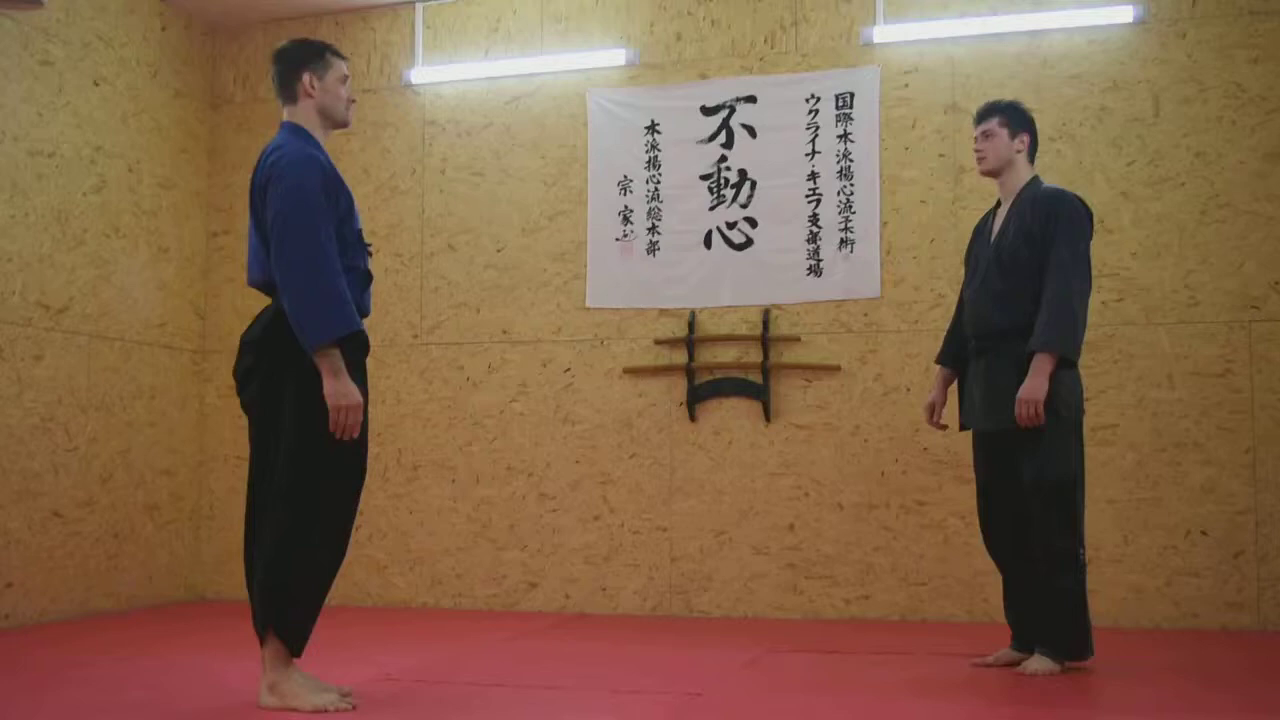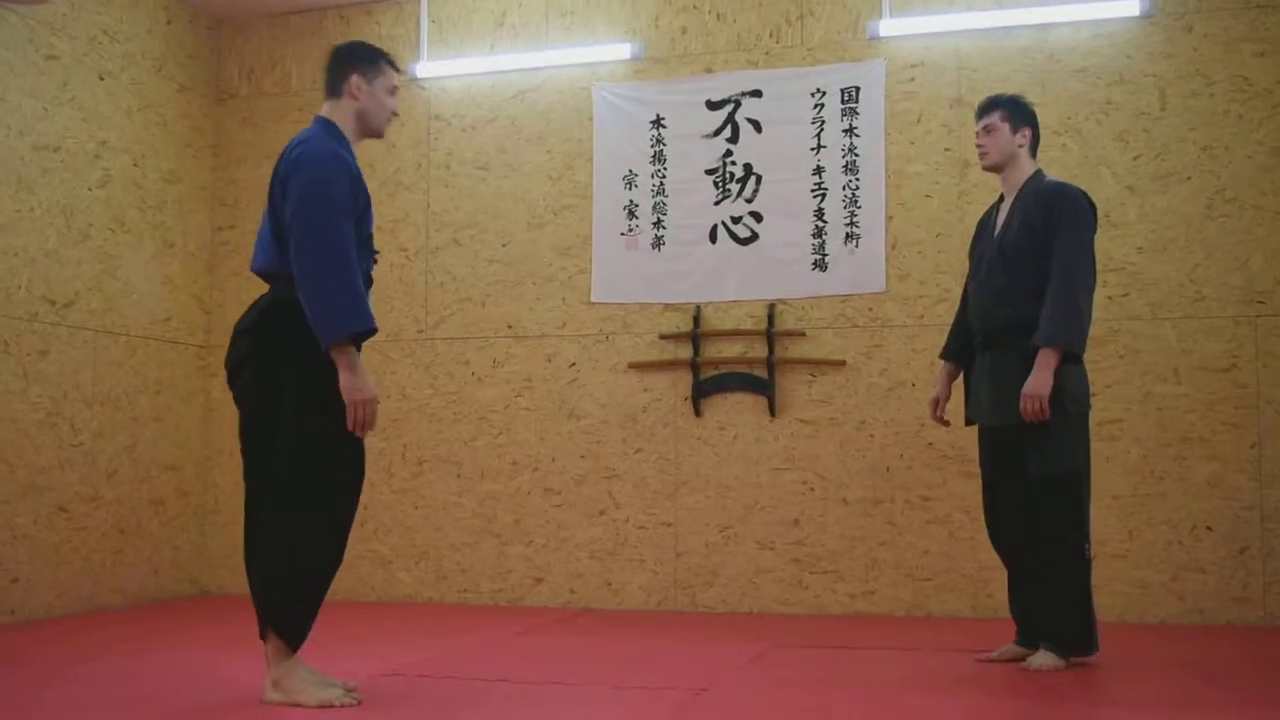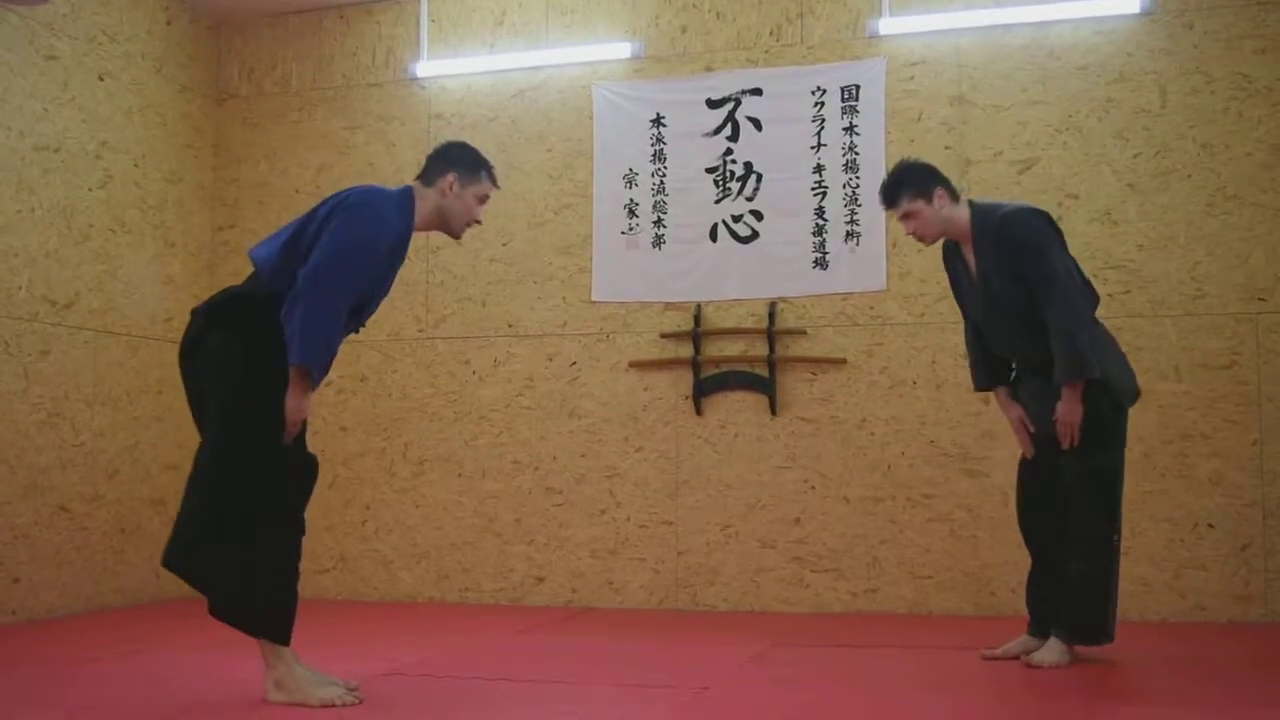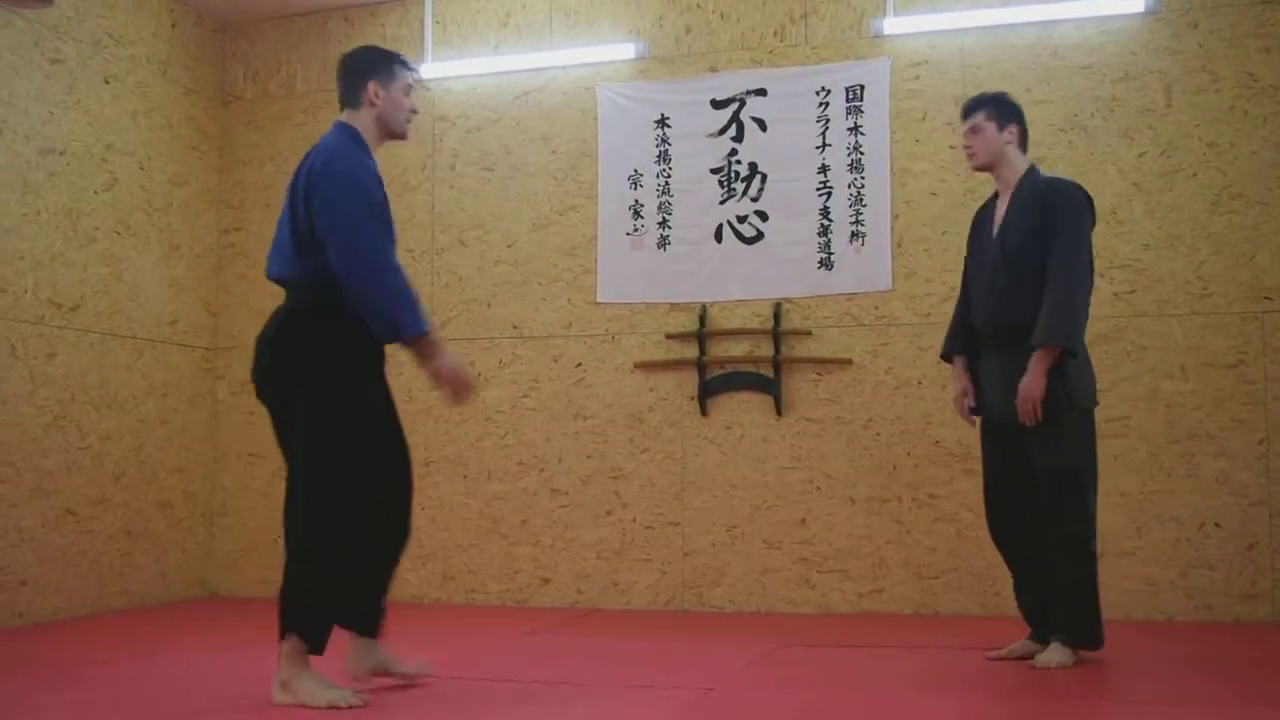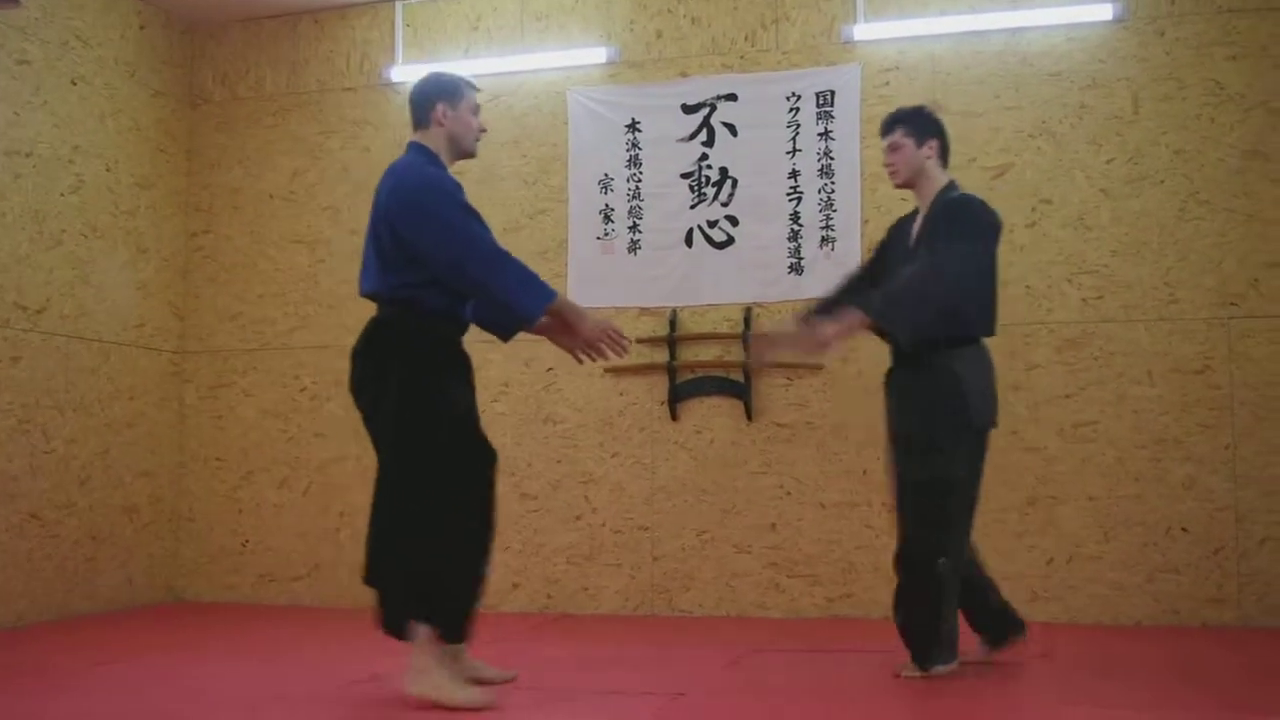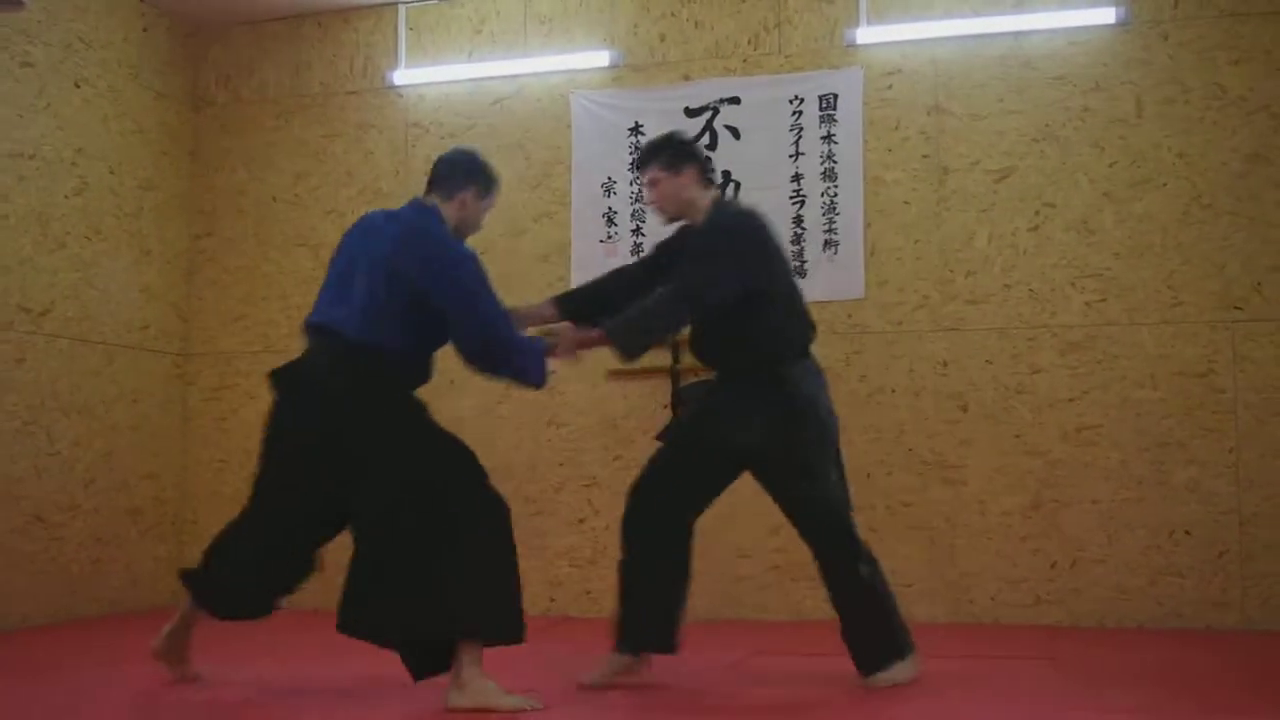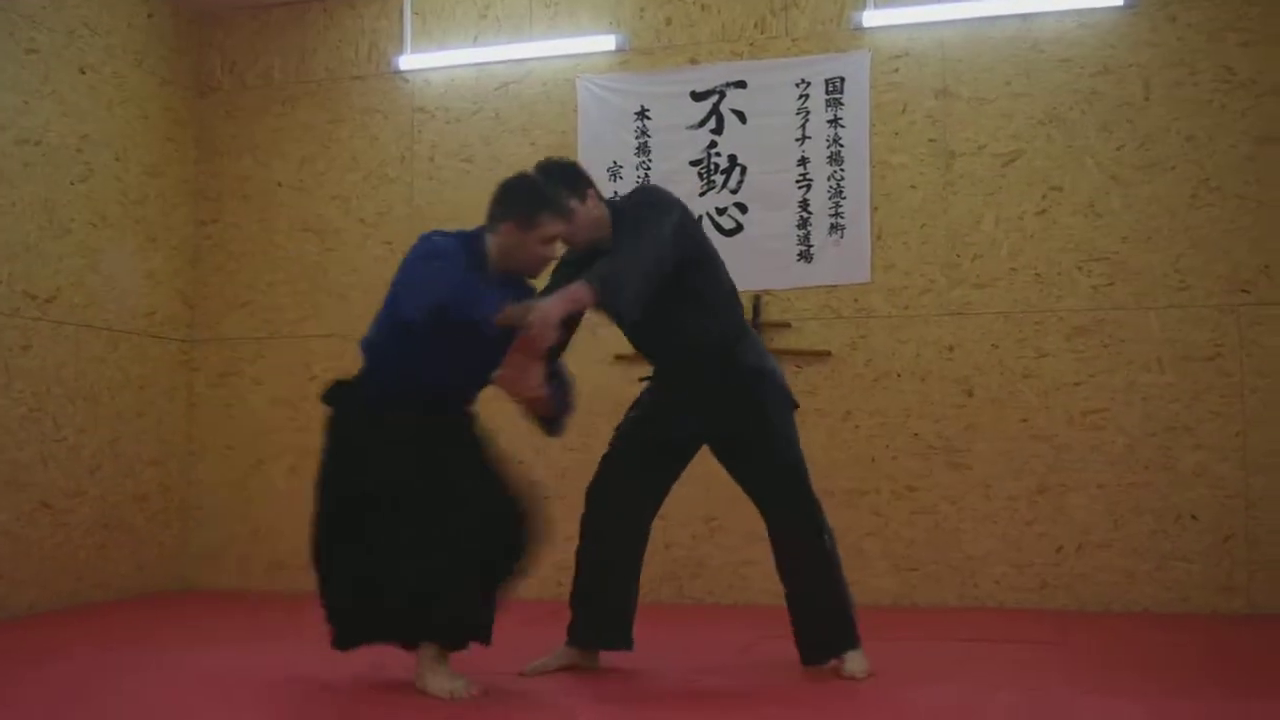
dt=0.7s
person 1, frame 1
left shoulder: (298, 161)
right shoulder: (297, 162)
right elbow: (306, 277)
right wrist: (336, 372)
left hip: (300, 357)
right hip: (307, 360)
left knee: (296, 511)
right knee: (303, 511)
left ankle: (282, 668)
right ankle: (279, 676)
person 1, frame 2
left shoulder: (319, 155)
right shoulder: (322, 157)
right elbow: (324, 271)
left wrist: (338, 362)
right wrist: (350, 366)
left hip: (293, 348)
right hip: (295, 352)
left knee: (303, 504)
right knee: (303, 505)
left ankle: (285, 663)
right ankle: (282, 671)
person 1, frame 3
left shoulder: (386, 221)
right shoulder: (376, 213)
right elbow: (318, 298)
left wrist: (297, 384)
right wrist: (299, 388)
left hip: (256, 349)
right hip: (241, 346)
left knee: (275, 500)
right knee: (260, 501)
left ankle: (284, 662)
right ankle: (281, 671)
person 1, frame 4
left shoulder: (344, 161)
right shoulder: (339, 163)
left elbow: (361, 269)
right elbow: (368, 269)
left wrist: (415, 346)
right wrist: (431, 350)
left hip: (332, 348)
right hip: (317, 350)
left knee: (375, 496)
right knee: (331, 505)
left ankle: (366, 647)
right ankle: (293, 671)
person 1, frame 5
left shoulder: (420, 182)
right shoulder: (419, 183)
left elbow: (462, 280)
right elbow: (483, 264)
left wrist: (544, 327)
right wrist: (571, 314)
left hip: (418, 356)
right hip: (409, 359)
left knee: (430, 503)
right knee: (447, 500)
left ankle: (445, 655)
right ankle: (426, 663)
person 1, frame 6
left shoulder: (371, 229)
right shoulder: (446, 259)
right elbow: (494, 347)
right wrist: (539, 355)
left hip: (315, 384)
right hip: (361, 400)
left knee: (279, 521)
right knee: (466, 514)
left ankle: (178, 635)
right ankle: (469, 679)
person 1, frame 7
left shoulder: (521, 298)
right shoulder: (435, 256)
left elbow: (552, 401)
right elbow: (434, 303)
left wrist: (539, 392)
left hip: (438, 417)
right hip: (377, 414)
left knee: (496, 524)
right ankle: (431, 656)
person 2, frame 1
left shoulder: (1058, 207)
right shoulder: (986, 226)
left elbow: (1066, 297)
left wrist: (1039, 374)
right wrist: (944, 379)
left hip: (1038, 388)
right hip: (990, 391)
left knee: (1050, 518)
right knee: (1003, 520)
left ankle: (1060, 643)
right ankle: (1026, 635)
person 2, frame 2
left shoulder: (1061, 201)
right shoulder: (990, 220)
left elbow: (1070, 291)
left wrist: (1044, 369)
right wrist: (947, 375)
left hip: (1044, 382)
right hip: (996, 385)
left knee: (1056, 514)
right knee: (1008, 515)
left ankle: (1066, 639)
right ankle: (1032, 632)
person 2, frame 3
left shoulder: (1018, 227)
right shoulder: (955, 254)
left elbow: (1068, 312)
right elbow: (980, 332)
left wrist: (1072, 396)
right wrist: (1007, 402)
left hip: (1088, 385)
right hip: (1040, 384)
left knee: (1087, 512)
right knee: (1039, 510)
left ankle: (1070, 631)
right ankle: (1043, 626)
person 2, frame 4
left shoulder: (1059, 198)
right shoulder: (985, 215)
left elbow: (1068, 290)
left wrist: (1038, 367)
right wrist: (962, 370)
left hip: (1051, 377)
right hip: (996, 379)
left knee: (1064, 511)
right knee: (1010, 513)
left ankle: (1070, 635)
right ankle: (1042, 628)
person 2, frame 5
left shoulder: (970, 217)
right shoulder: (906, 228)
left elbow: (928, 283)
right elbow: (866, 284)
left wrist: (843, 323)
right wrist: (802, 326)
left hip: (950, 384)
right hip: (913, 383)
left knee: (929, 524)
right knee: (929, 521)
left ankle: (934, 649)
right ankle: (998, 623)
person 2, frame 6
left shoulder: (739, 231)
right shoulder: (689, 242)
left elbow: (678, 302)
right elbow: (630, 282)
left wrist: (585, 338)
right wrist: (541, 312)
left hip: (786, 396)
right hip: (732, 395)
left knee: (826, 526)
right knee: (655, 507)
left ankle: (889, 652)
right ankle: (636, 646)
person 2, frame 7
left shoulder: (651, 210)
right shoulder: (582, 260)
left elbow: (631, 266)
right elbow: (542, 324)
left wrist: (564, 301)
left hip: (737, 377)
right hip: (675, 386)
left knee: (791, 507)
right knee: (611, 504)
left ankle: (837, 643)
right ankle: (586, 643)
